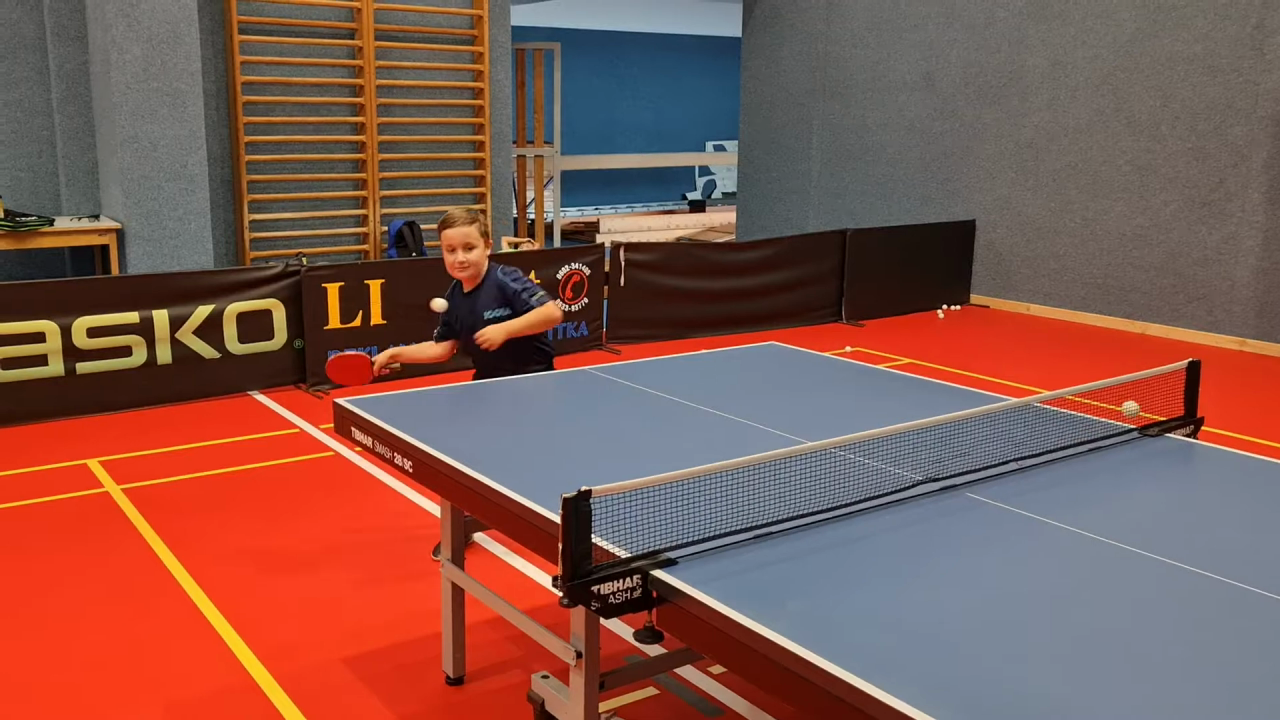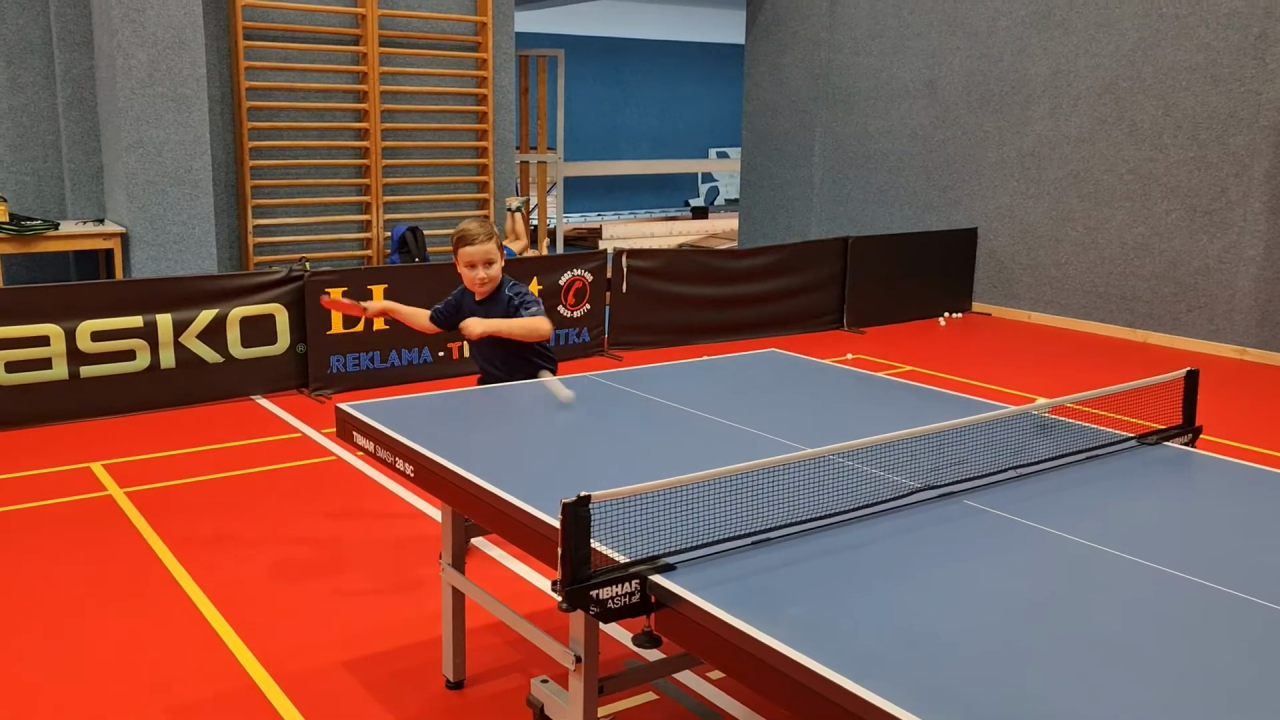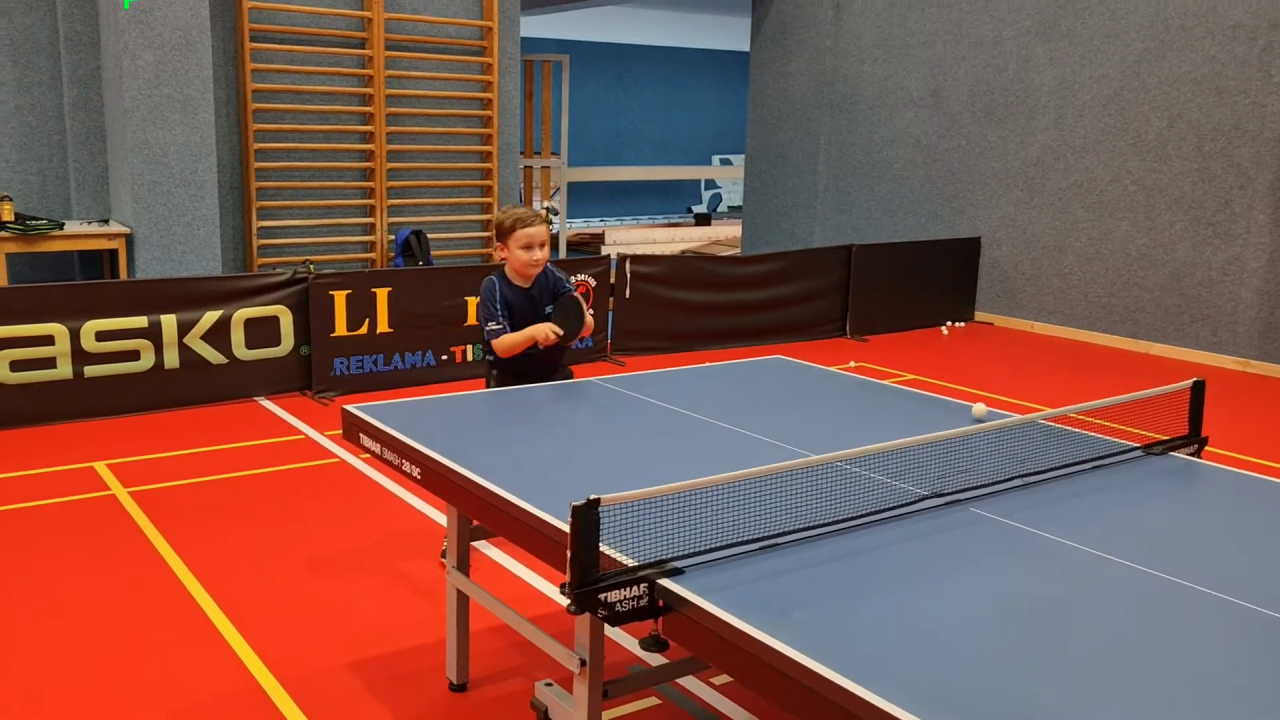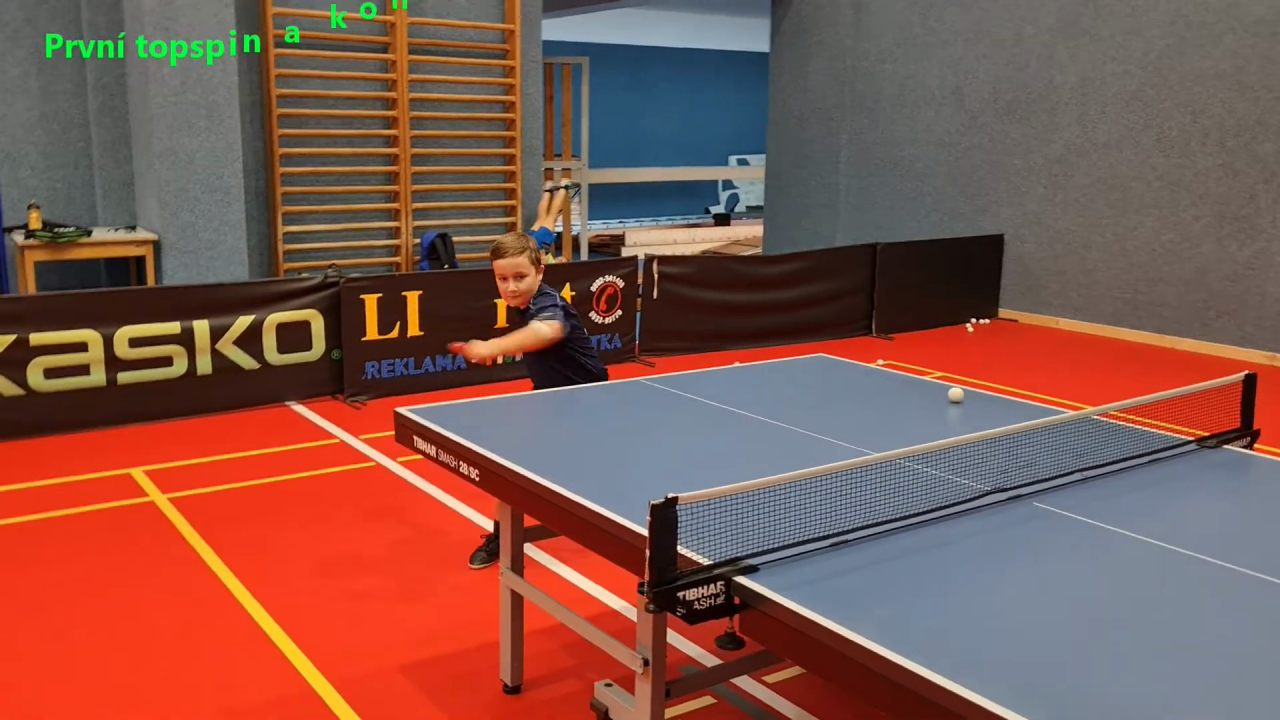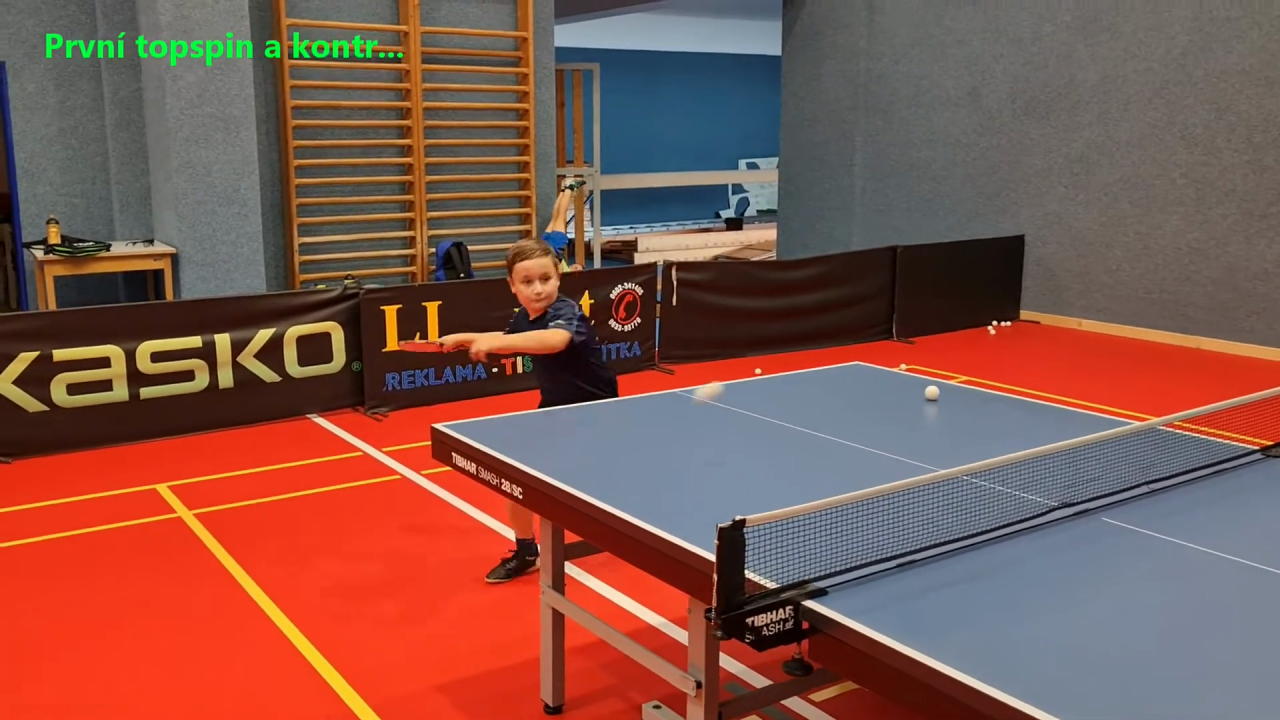
dt=1s
person 1, frame 1
left shoulder: (507, 279)
right shoulder: (454, 297)
left elbow: (552, 312)
right elbow: (442, 350)
left wrist: (506, 331)
right wrist: (397, 353)
right hip: (490, 385)
right ankle: (463, 527)
person 1, frame 2
left shoulder: (516, 295)
right shoulder: (463, 297)
left elbow: (543, 330)
right elbow: (432, 321)
left wrist: (491, 325)
right wrist: (387, 307)
person 1, frame 3
left shoulder: (554, 279)
right shoulder: (493, 288)
left elbow: (583, 328)
right elbow: (501, 346)
left wrist: (584, 321)
right wrist: (533, 331)
left hip: (554, 381)
right hip: (508, 384)
person 1, frame 4
left shoulder: (549, 301)
right shoulder: (523, 306)
left elbow: (548, 333)
left wrist: (491, 347)
right wrist: (479, 349)
right ankle: (501, 535)
person 1, frame 5
left shoulder: (565, 312)
right shoulder: (523, 319)
left elbow: (556, 340)
left wrist: (495, 338)
right wrist: (467, 338)
right hip: (557, 410)
right ankle: (526, 553)
